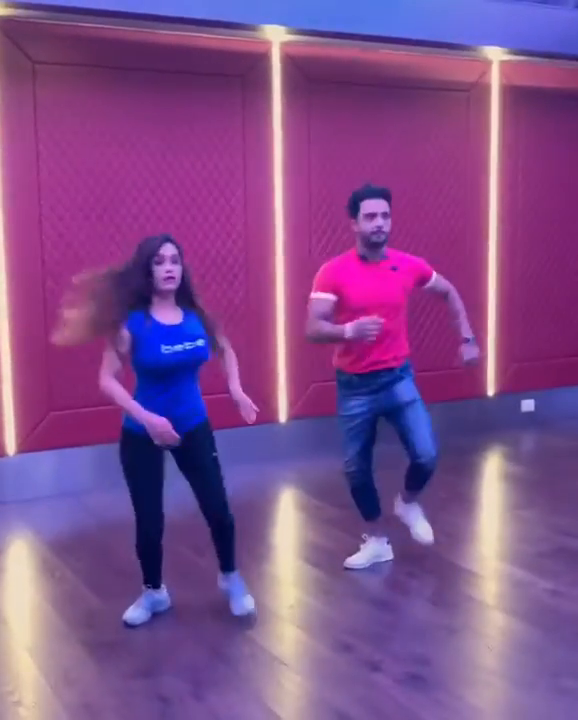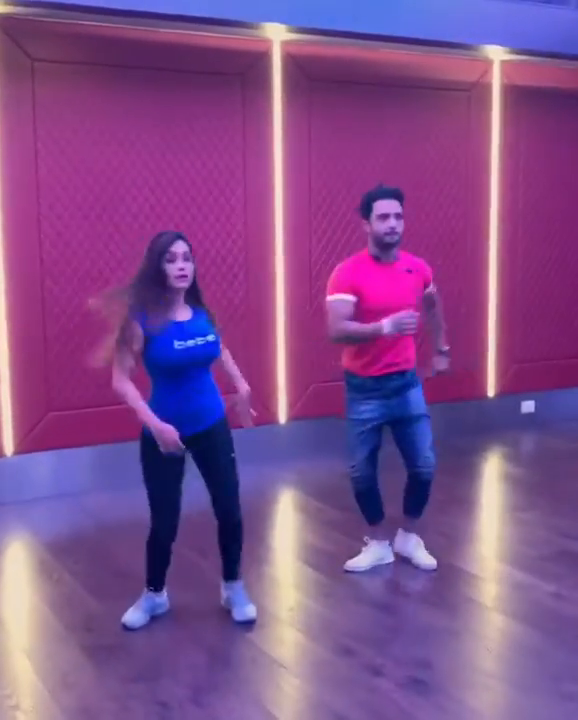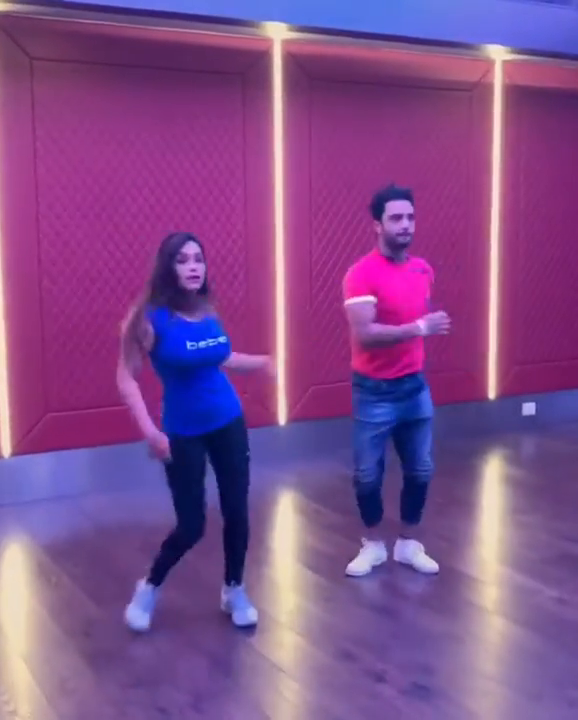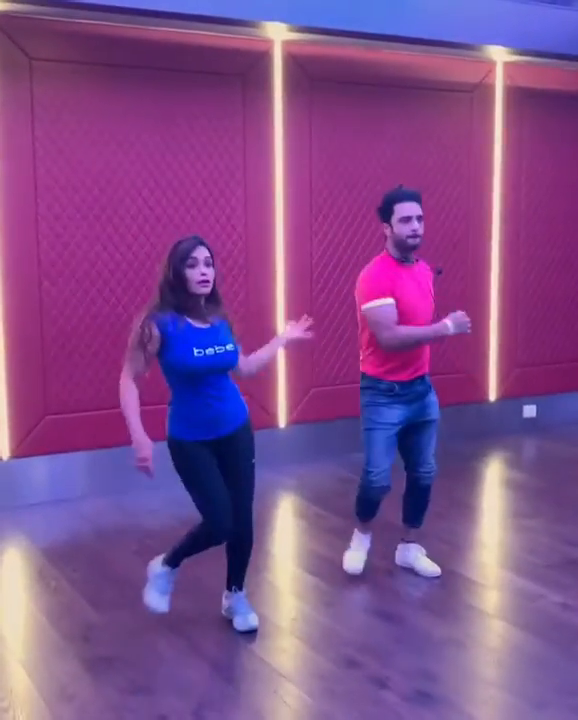
dt=0.1s
person 1, frame 1
left shoulder: (195, 316)
right shoulder: (130, 323)
left elbow: (224, 349)
right elbow: (107, 381)
left wrist: (237, 390)
right wrist: (147, 418)
left hip: (194, 428)
right hip: (143, 436)
left knee: (218, 511)
right knee: (149, 523)
left ankle: (231, 580)
right ankle: (153, 592)
person 1, frame 2
left shoulder: (202, 313)
right shoulder: (141, 320)
right elbow: (120, 380)
left wrist: (240, 384)
right wrist: (154, 425)
left hip: (213, 426)
right hip: (166, 433)
left knee: (229, 513)
right knee: (164, 524)
left ankle: (234, 587)
right ankle: (154, 595)
person 1, frame 3
left shoulder: (209, 315)
right shoulder: (151, 319)
right elbow: (126, 378)
left wrist: (257, 363)
right wrist: (149, 430)
left hip: (228, 425)
right hip: (182, 435)
left knee: (237, 515)
right knee: (190, 526)
left ankle: (234, 591)
right ankle: (150, 589)
person 1, frame 4
left shoulder: (220, 321)
right shoulder: (160, 325)
right elbow: (129, 380)
left wrist: (280, 340)
right wrist: (139, 437)
left hip: (236, 430)
right hip: (190, 439)
left knee: (242, 520)
right knee: (220, 522)
left ankle: (235, 596)
right ankle: (164, 566)
person 2, frame 1
left shoulder: (410, 266)
right shoulder: (332, 273)
left elbow: (449, 293)
right elbow: (314, 327)
left wrist: (466, 338)
right wrist: (348, 331)
left hip: (398, 378)
right hip: (353, 385)
left knee: (426, 454)
right knee: (356, 468)
left ankle: (409, 502)
right ankle: (376, 542)
person 2, frame 2
left shoulder: (419, 268)
right shoulder: (346, 273)
left elbow: (434, 305)
right elbow: (337, 330)
left wrist: (441, 348)
right wrist: (386, 326)
left hip: (407, 384)
right hip: (364, 389)
left knee: (423, 468)
right knee: (362, 472)
left ankle: (408, 536)
right ankle: (378, 544)
person 2, frame 3
left shoulder: (423, 270)
right shoulder: (361, 275)
right elbow: (364, 335)
right wrist: (420, 328)
left hip: (415, 386)
right hip: (374, 391)
left knee: (420, 472)
right knee: (367, 476)
left ankle: (408, 543)
right ankle: (373, 544)
person 2, frame 4
left shoulder: (425, 271)
right shoulder: (375, 277)
right elbow: (390, 338)
right wrist: (446, 328)
left hip: (421, 388)
right hip: (383, 393)
left knee: (423, 474)
right knee: (376, 478)
left ankle: (409, 547)
right ankle: (361, 534)
